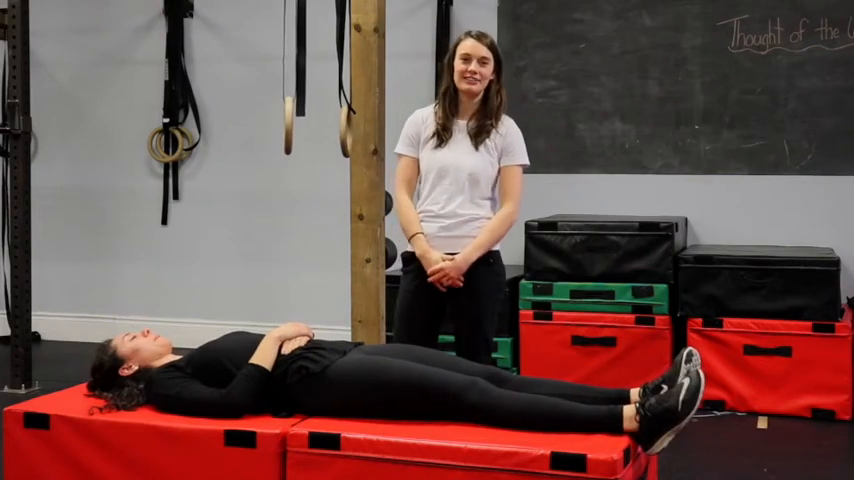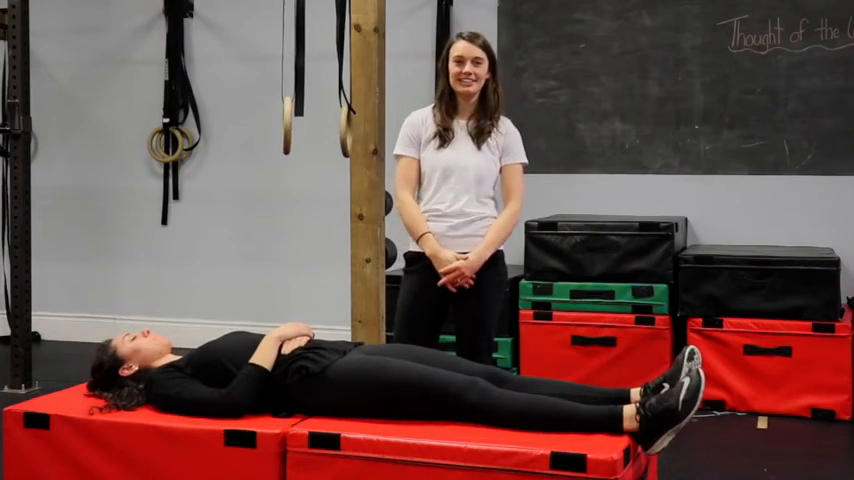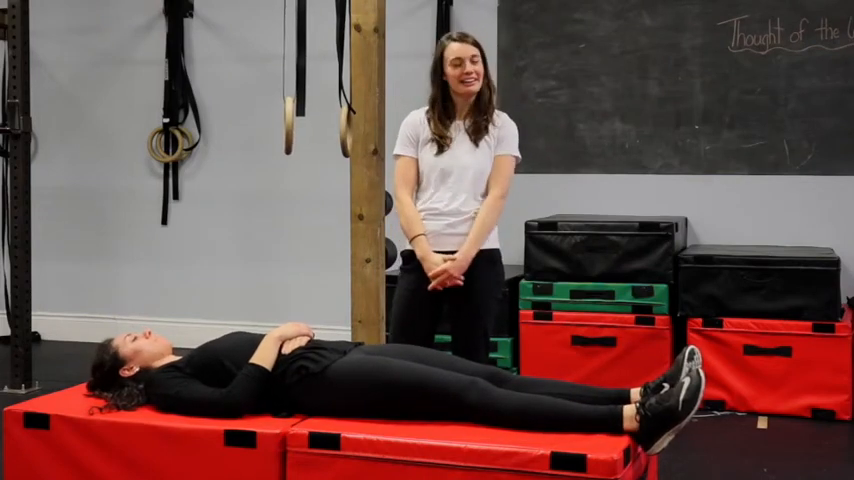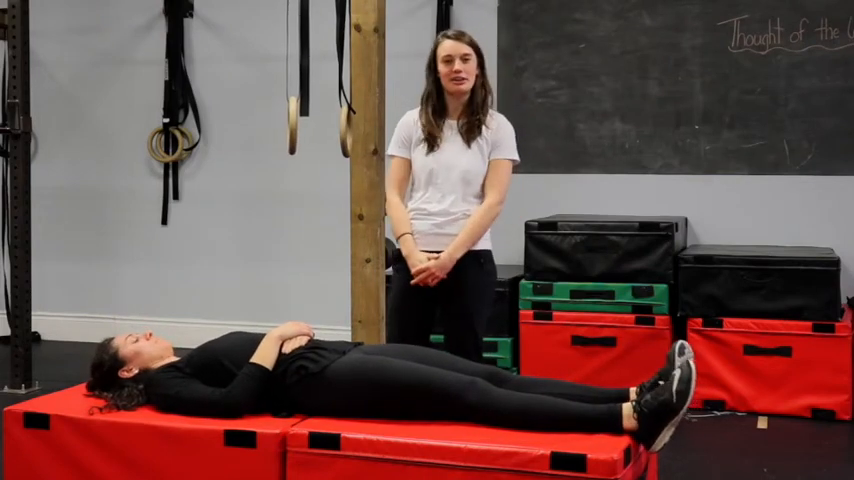
dt=0.3s
person 1, frame 1
left shoulder: (193, 359)
right shoulder: (166, 384)
right elbow: (236, 402)
left wrist: (283, 338)
right wrist: (273, 340)
left hip: (339, 355)
right hip: (317, 383)
left knee: (489, 376)
right knee: (472, 397)
left ankle: (637, 397)
right ankle: (632, 422)
person 1, frame 2
left shoulder: (192, 359)
right shoulder: (165, 385)
right elbow: (237, 402)
left wrist: (284, 336)
right wrist: (274, 339)
left hip: (338, 354)
right hip: (319, 384)
left knee: (491, 375)
right knee: (473, 396)
left ankle: (637, 397)
right ankle: (631, 421)
person 1, frame 3
left shoulder: (191, 358)
right shoulder: (167, 386)
right elbow: (237, 402)
left wrist: (286, 338)
right wrist: (274, 339)
left hip: (339, 355)
right hip: (318, 383)
left knee: (491, 375)
right knee: (473, 397)
left ankle: (637, 397)
right ankle: (633, 421)
person 1, frame 4
left shoulder: (194, 358)
right shoulder: (168, 388)
right elbow: (237, 401)
left wrist: (286, 336)
right wrist: (274, 339)
left hip: (340, 355)
right hip: (320, 384)
left knee: (492, 376)
right knee: (473, 398)
left ankle: (636, 395)
right ankle: (631, 420)
person 2, frame 1
left shoulder: (505, 131)
right shoulder: (421, 122)
left elbow: (509, 208)
right elbow: (402, 194)
left wrist: (463, 260)
right wrist: (425, 252)
left hip: (480, 263)
right hip: (422, 260)
left knee: (474, 363)
person 2, frame 2
left shoulder: (504, 131)
right shoulder: (419, 123)
left elbow: (513, 205)
right elbow: (404, 196)
left wrist: (476, 258)
right wrist: (436, 252)
left hip: (484, 263)
right hip: (424, 259)
left knee: (474, 363)
person 2, frame 3
left shoulder: (501, 126)
right shoulder: (417, 123)
left elbow: (496, 197)
right elbow: (403, 196)
left wrist: (462, 259)
right wrist: (427, 255)
left hip: (478, 260)
right hip: (421, 258)
left knee: (471, 362)
person 2, frame 4
left shoulder: (496, 128)
right shoulder: (412, 123)
left elbow: (493, 201)
right elbow: (394, 194)
left wrist: (448, 258)
right wrist: (411, 252)
left hip: (470, 259)
right hip: (413, 259)
left knee: (464, 360)
